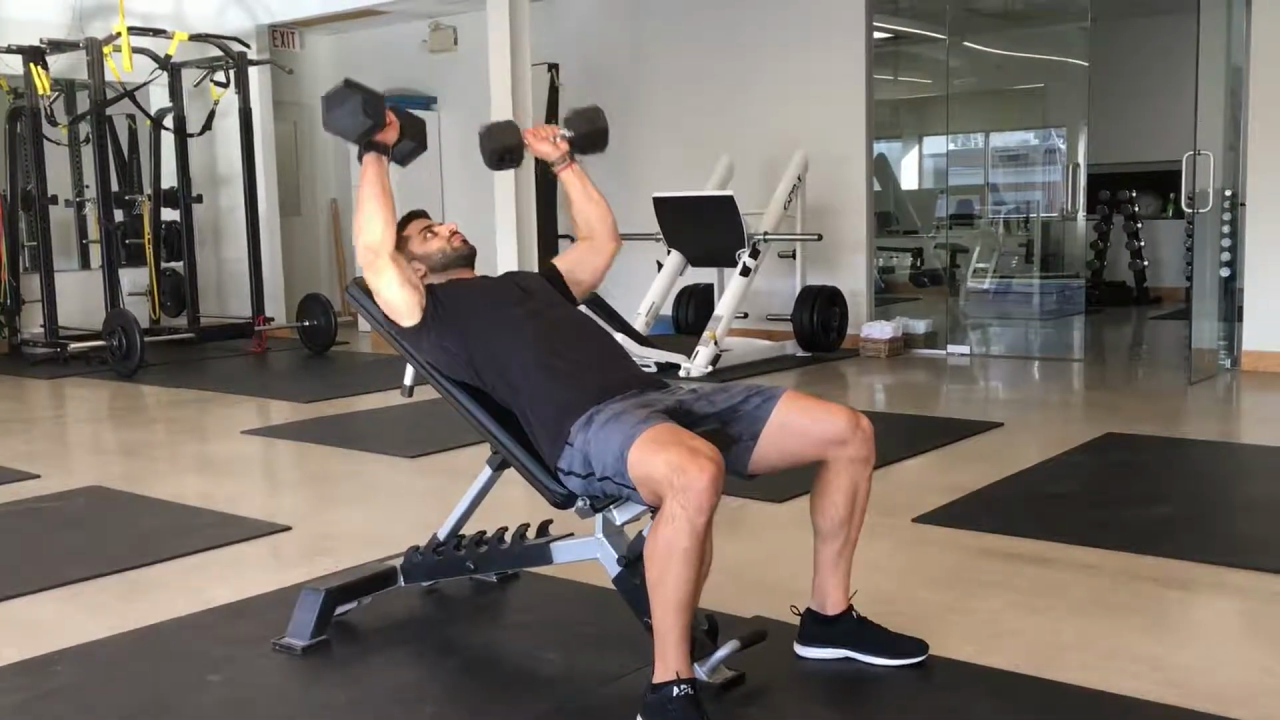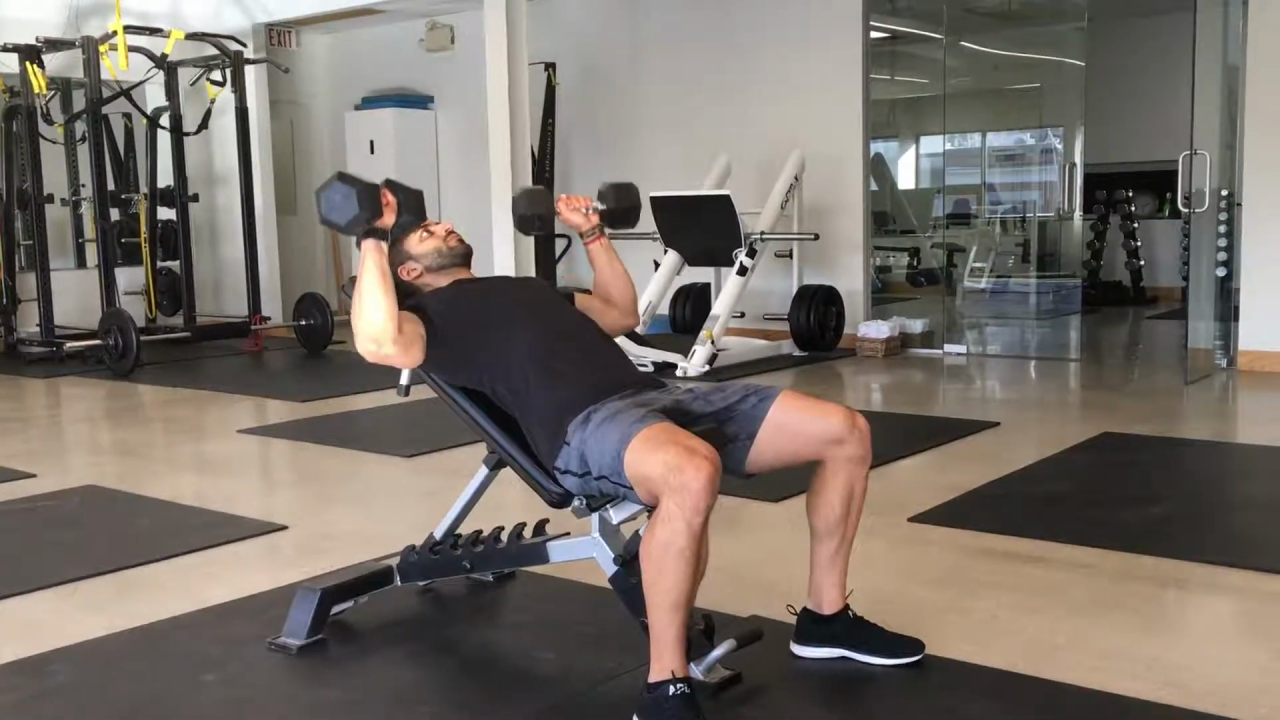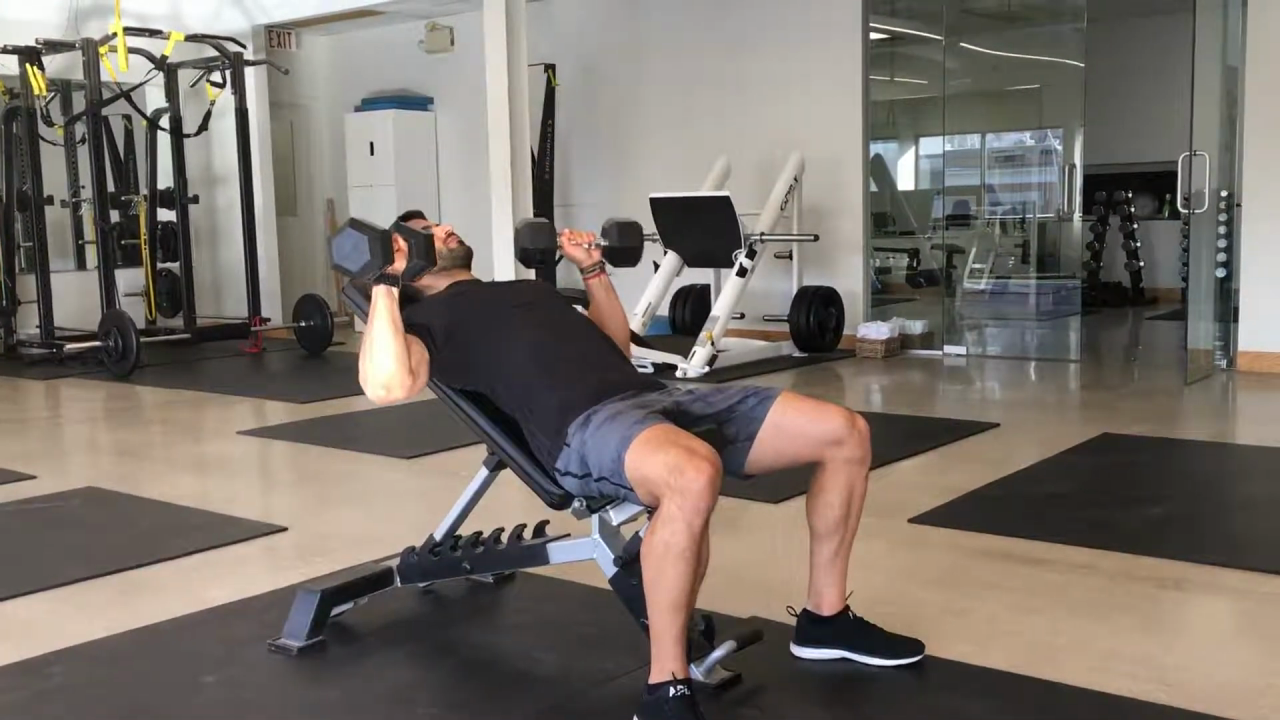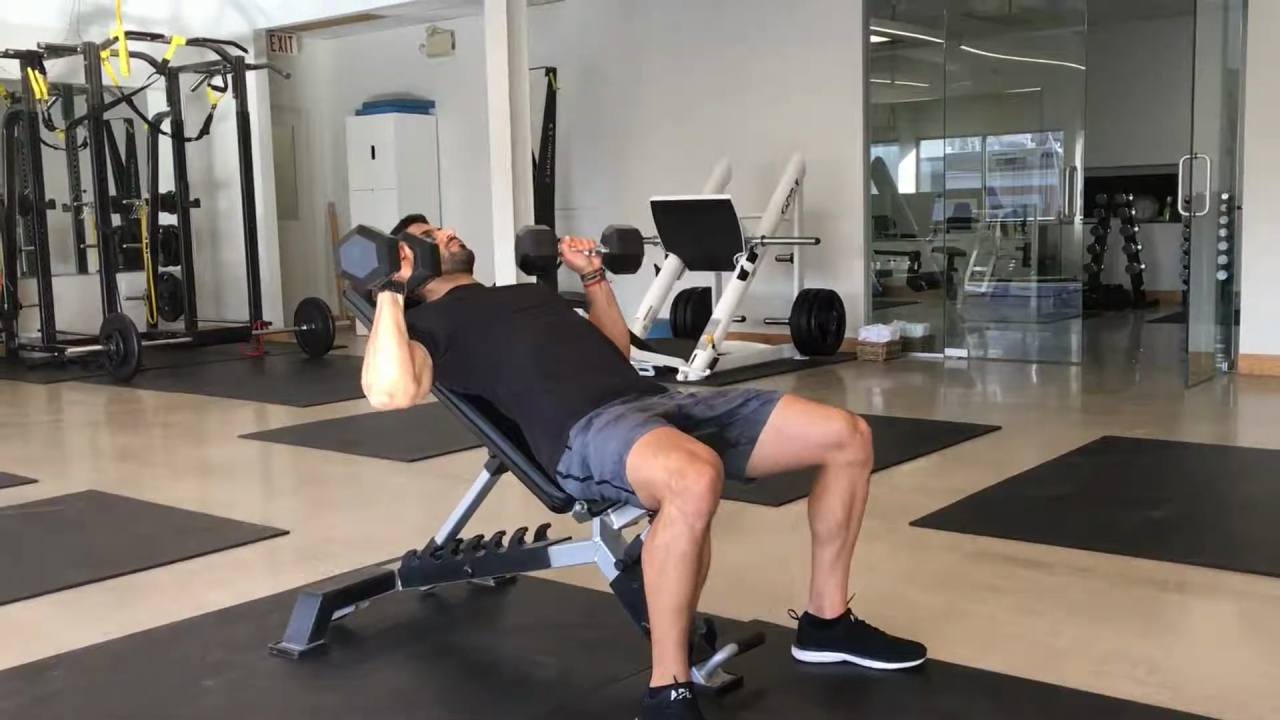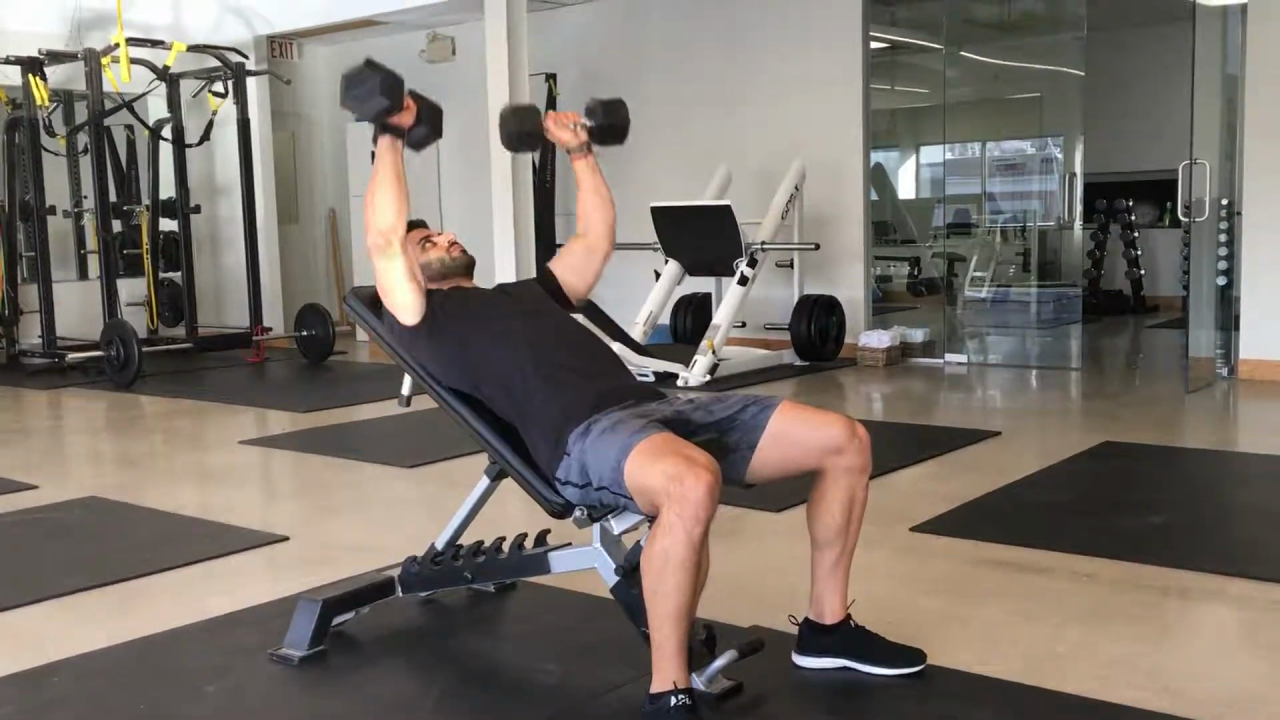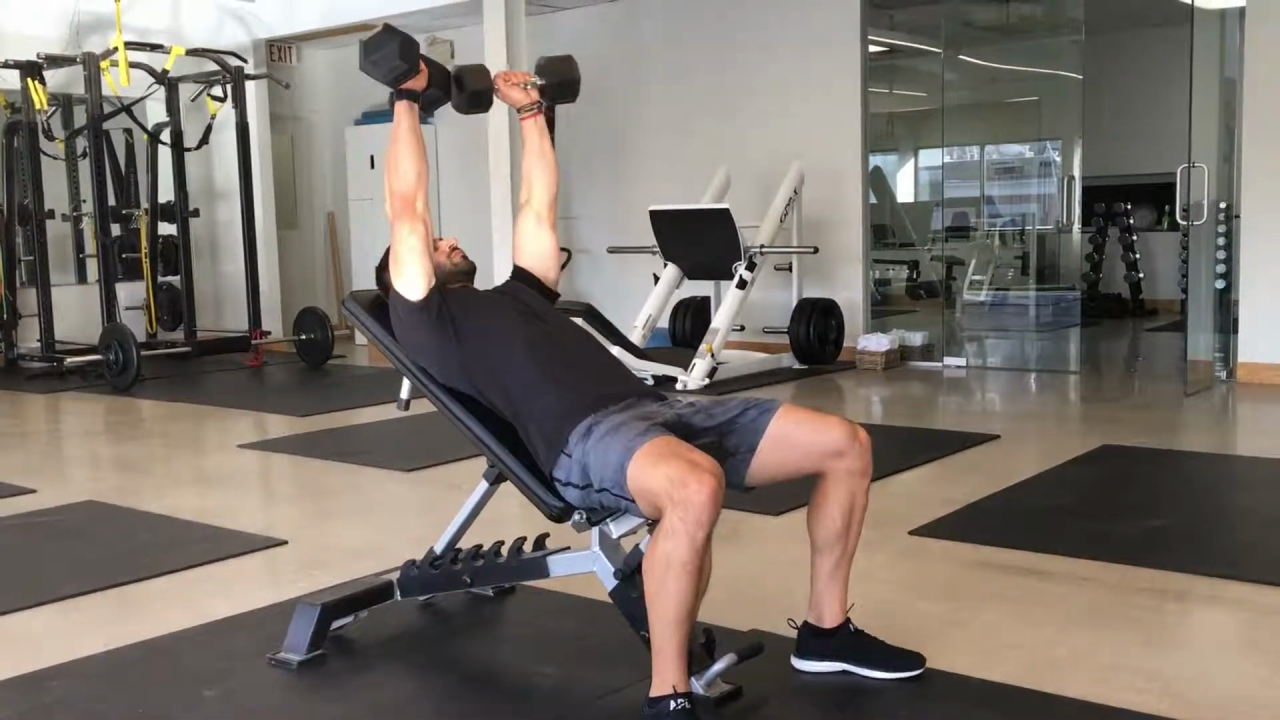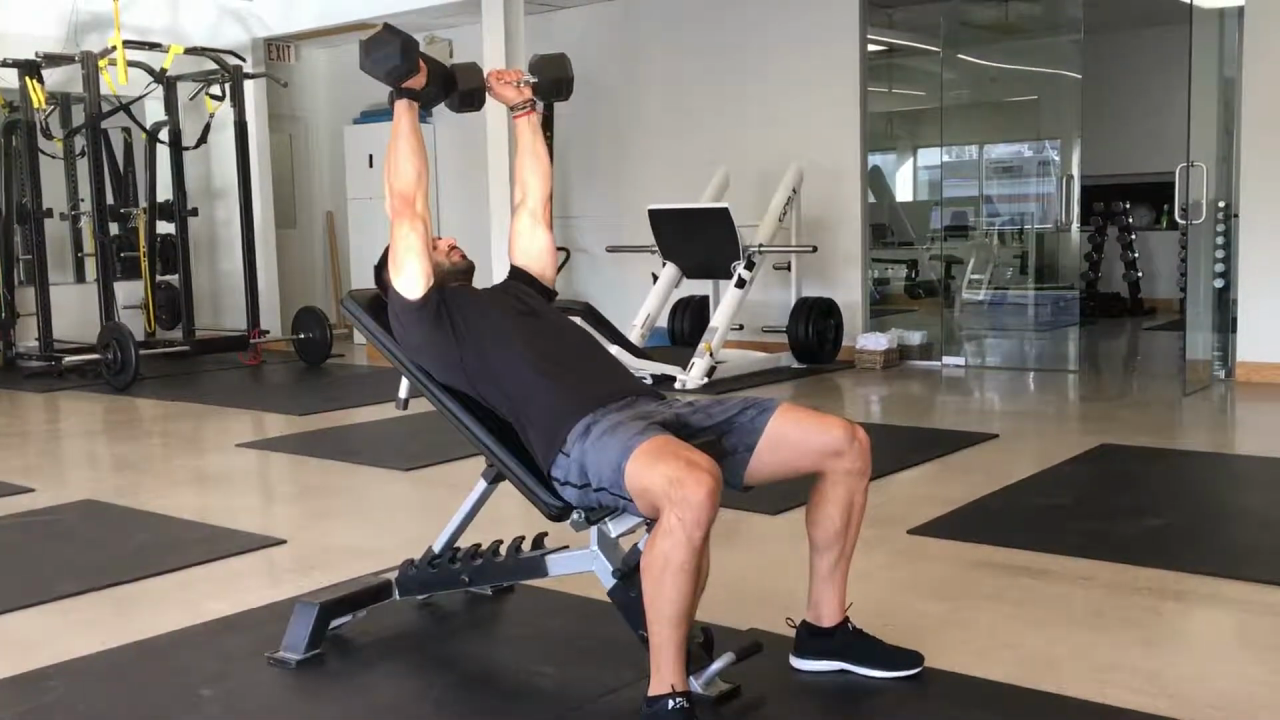
dt=0.4s
person 1, frame 1
left shoulder: (526, 284)
right shoulder: (432, 312)
left elbow: (601, 238)
right elbow: (377, 257)
left wrist: (561, 161)
right wrist: (375, 154)
left hip: (656, 392)
right hip: (586, 427)
left knee: (848, 432)
right knee: (696, 475)
left ankle: (829, 617)
person 1, frame 2
left shoulder: (525, 286)
right shoulder: (431, 313)
left elbow: (621, 311)
right elbow: (379, 343)
left wrist: (591, 233)
right wrist: (375, 238)
left hip: (651, 392)
right hip: (583, 425)
left knee: (845, 431)
right knee: (692, 475)
left ankle: (825, 617)
person 1, frame 3
left shoulder: (524, 287)
right shoulder: (430, 317)
right elbow: (386, 386)
left wrist: (592, 270)
right wrist: (385, 283)
left hip: (652, 395)
right hip: (584, 426)
left knee: (845, 433)
right knee: (693, 476)
left ankle: (825, 618)
person 1, frame 4
left shoulder: (526, 290)
right shoulder: (433, 321)
right elbow: (389, 392)
left wrist: (593, 277)
right wrist: (391, 290)
left hip: (654, 398)
right hip: (586, 429)
left knee: (847, 436)
right knee: (694, 480)
left ankle: (826, 621)
person 1, frame 5
left shoulder: (525, 293)
right shoulder: (430, 320)
left elbow: (597, 238)
right elbow: (383, 245)
left wrist: (580, 153)
right wrist: (389, 139)
left hip: (654, 407)
right hip: (584, 438)
left knee: (844, 443)
right knee: (692, 485)
left ankle: (826, 626)
person 1, frame 6
left shoulder: (518, 293)
right shoulder: (429, 320)
left elbow: (539, 204)
right elbow: (405, 210)
left wrist: (529, 111)
right wrist: (407, 102)
left hip: (653, 408)
right hip: (584, 439)
left knee: (845, 445)
right knee: (696, 490)
left ankle: (826, 630)
person 1, frame 7
left shoulder: (517, 290)
right shoulder: (429, 319)
left elbow: (532, 203)
right elbow: (405, 212)
left wrist: (522, 111)
right wrist: (406, 102)
left hip: (651, 407)
right hip: (582, 438)
left knee: (844, 444)
right knee: (692, 489)
left ankle: (824, 628)
